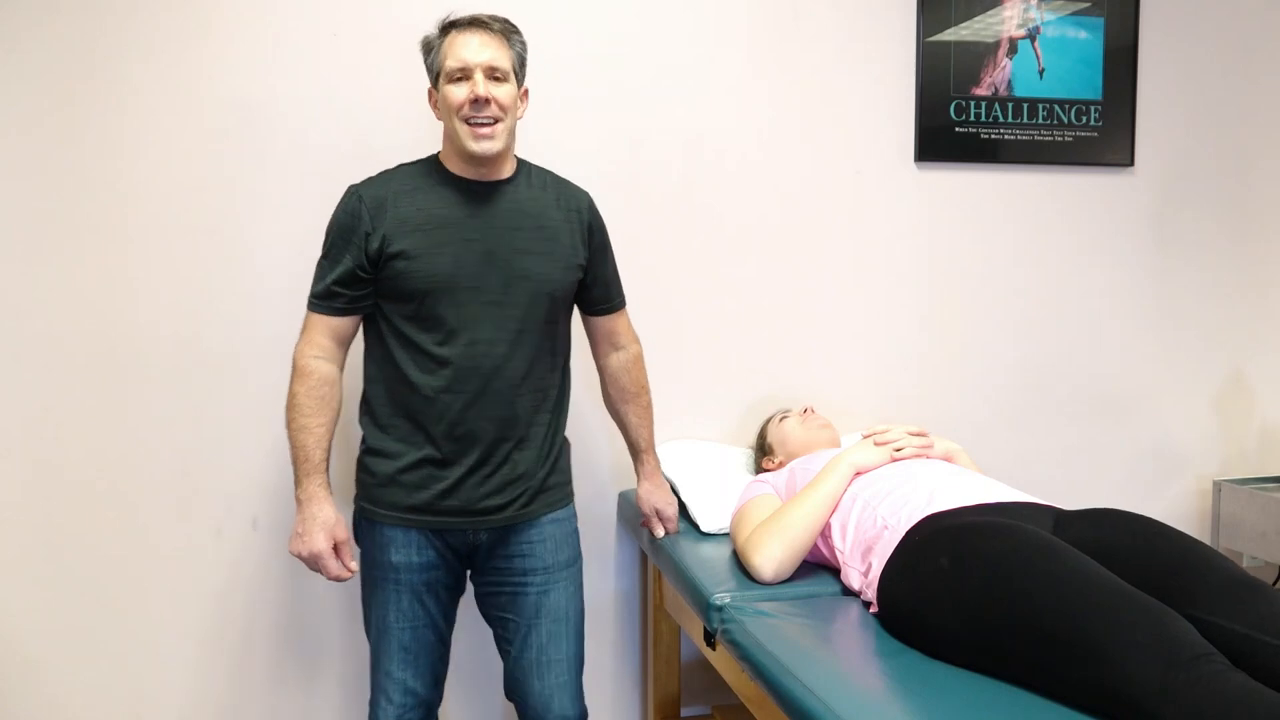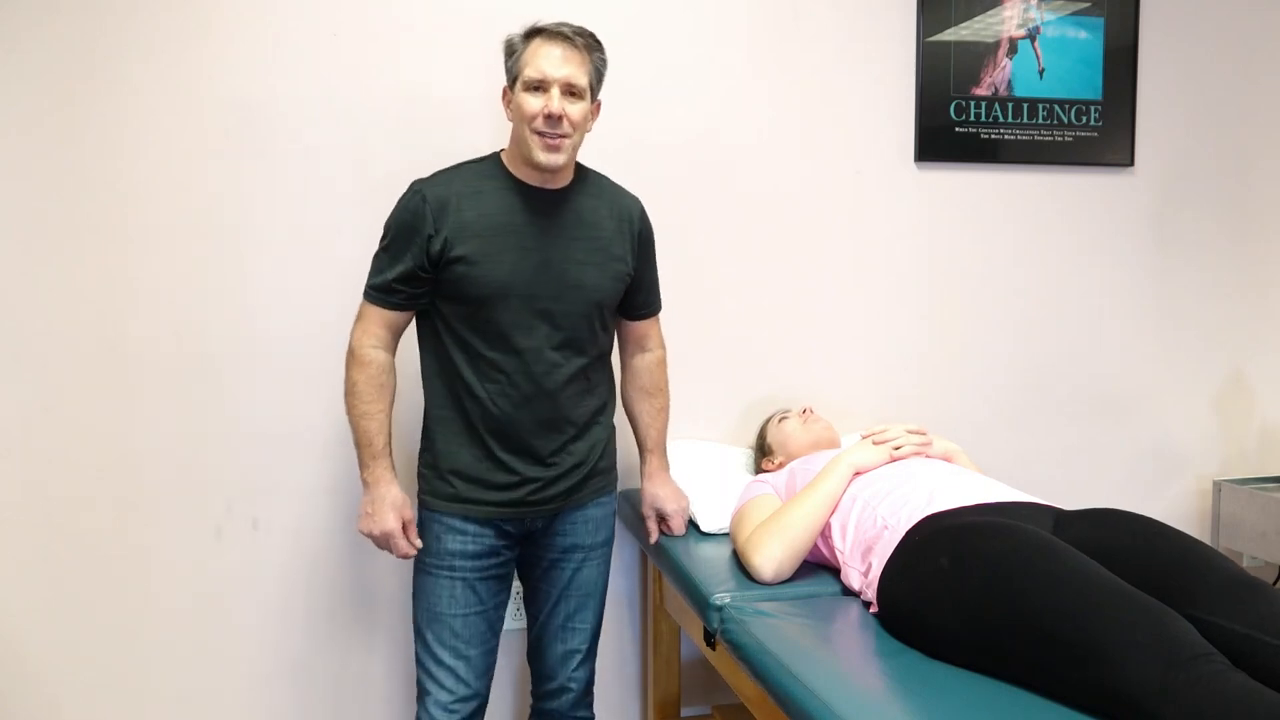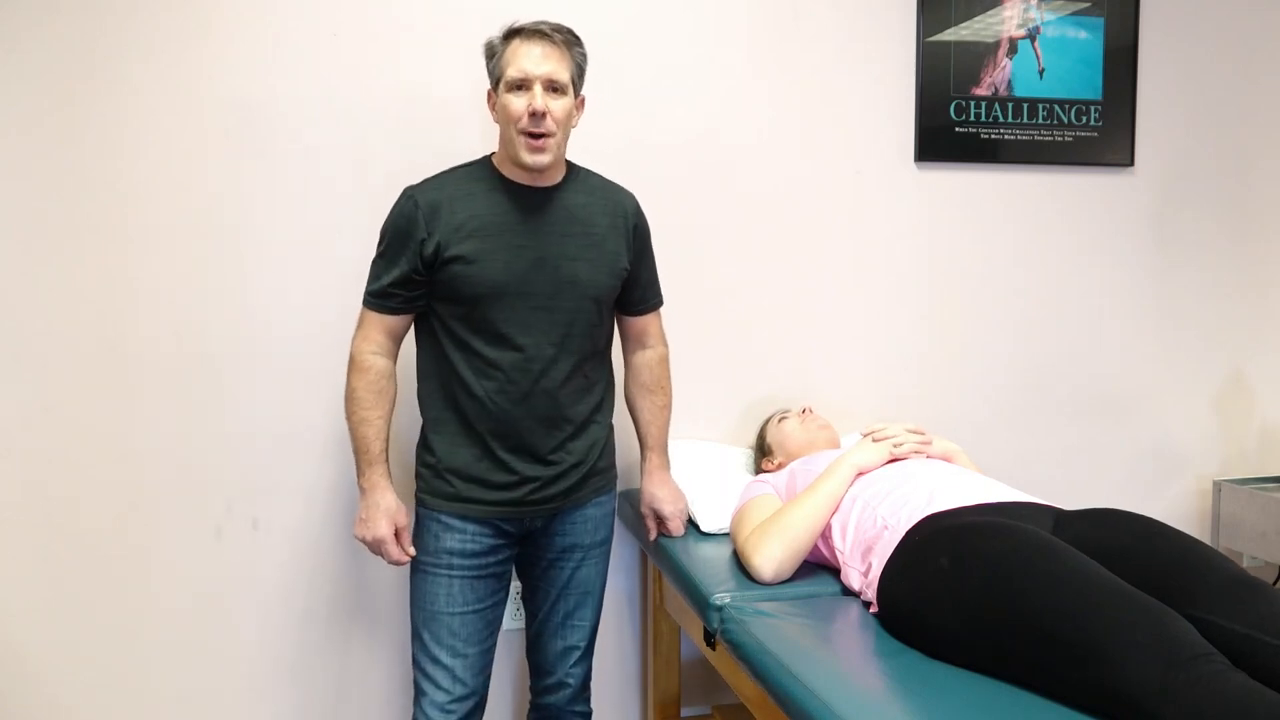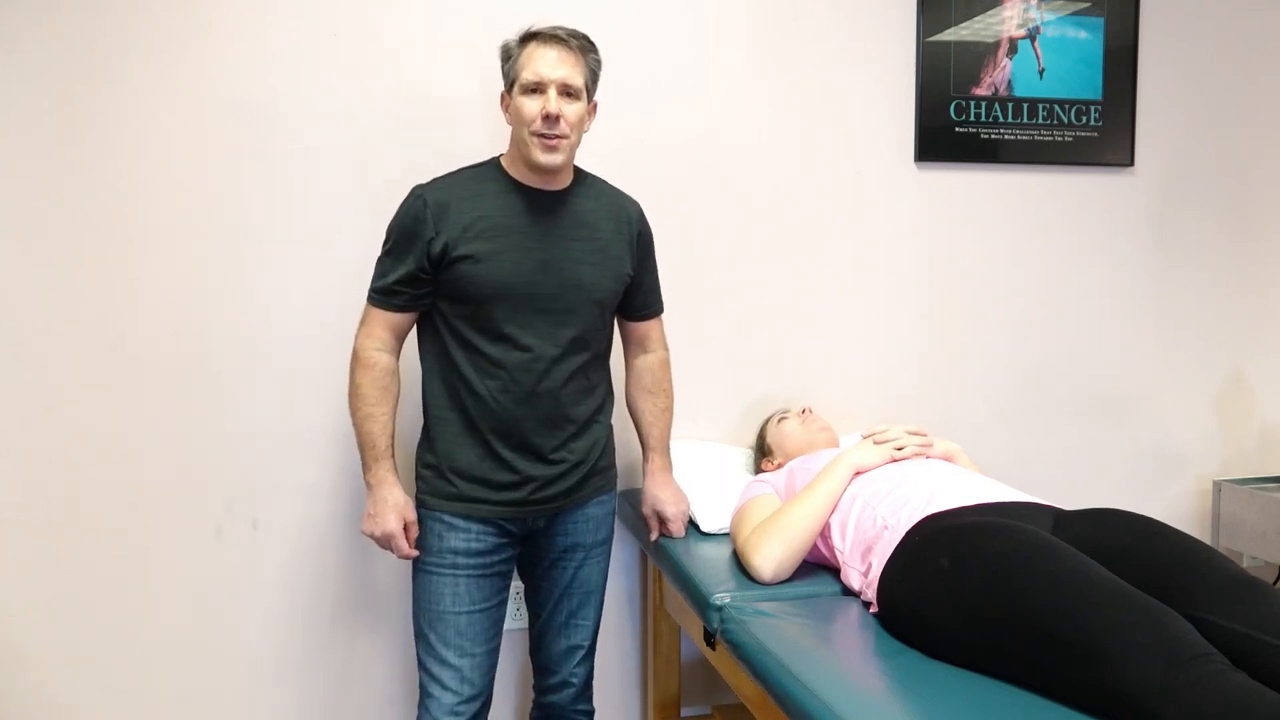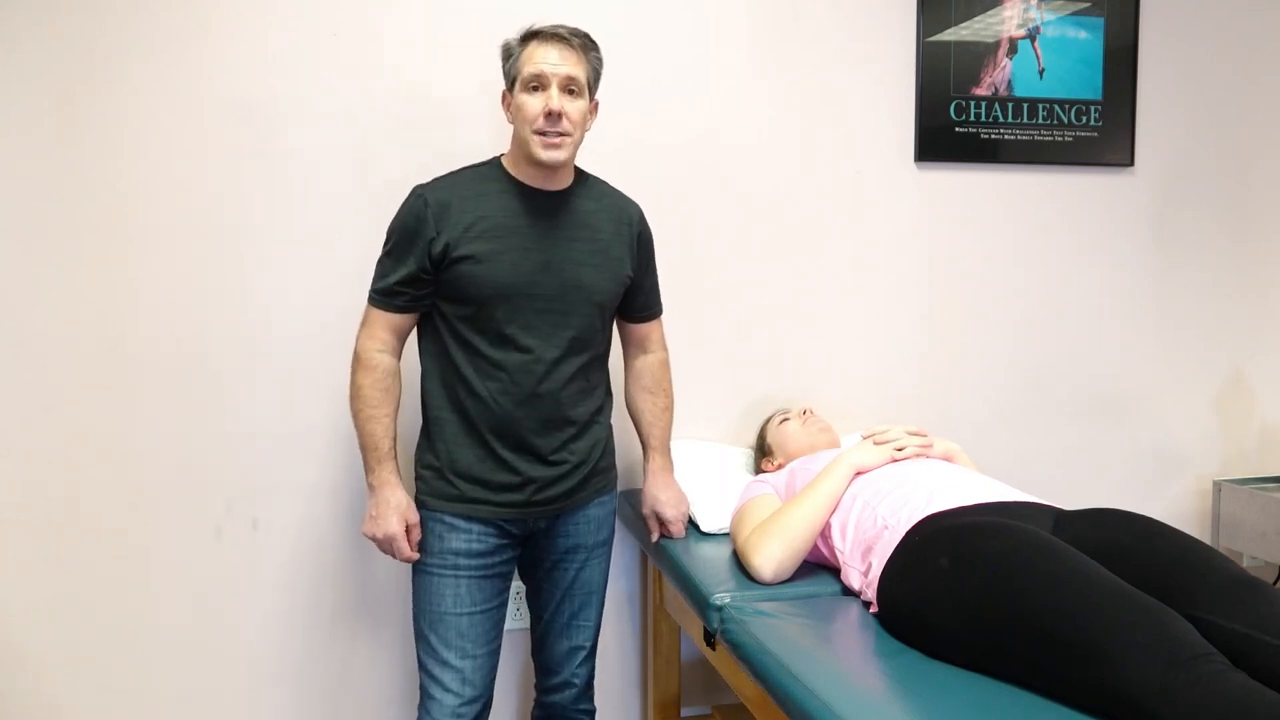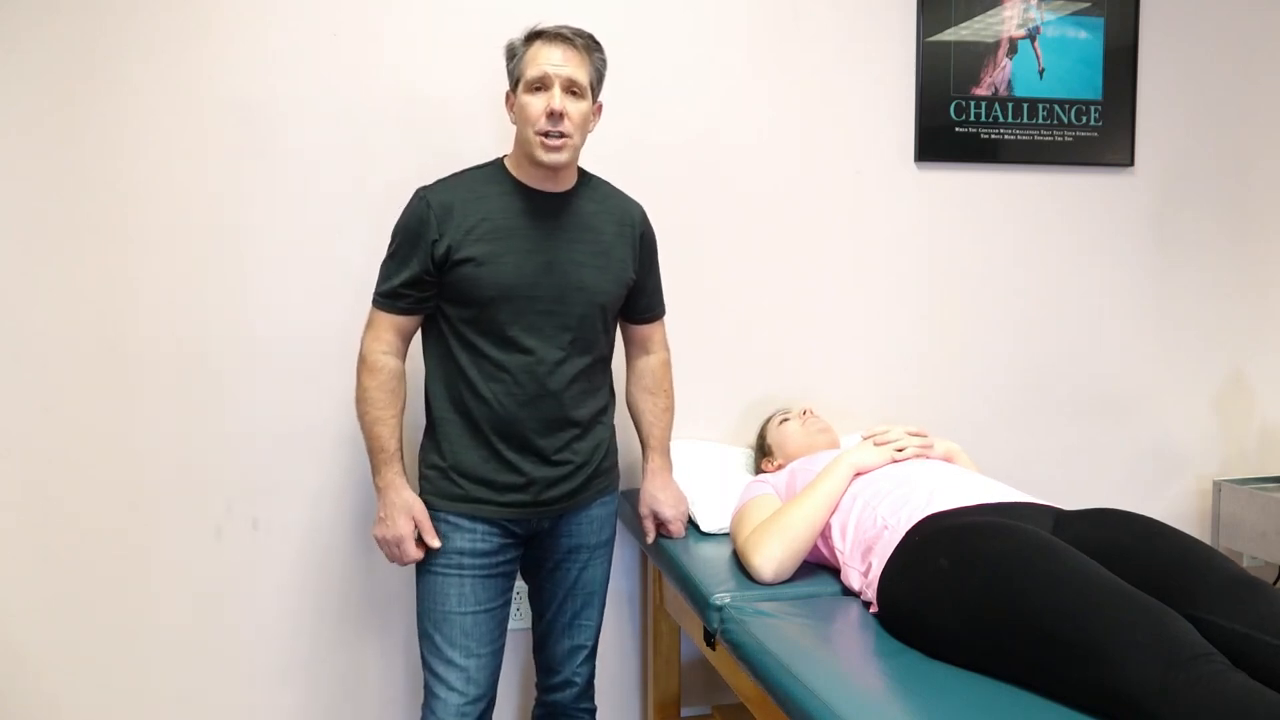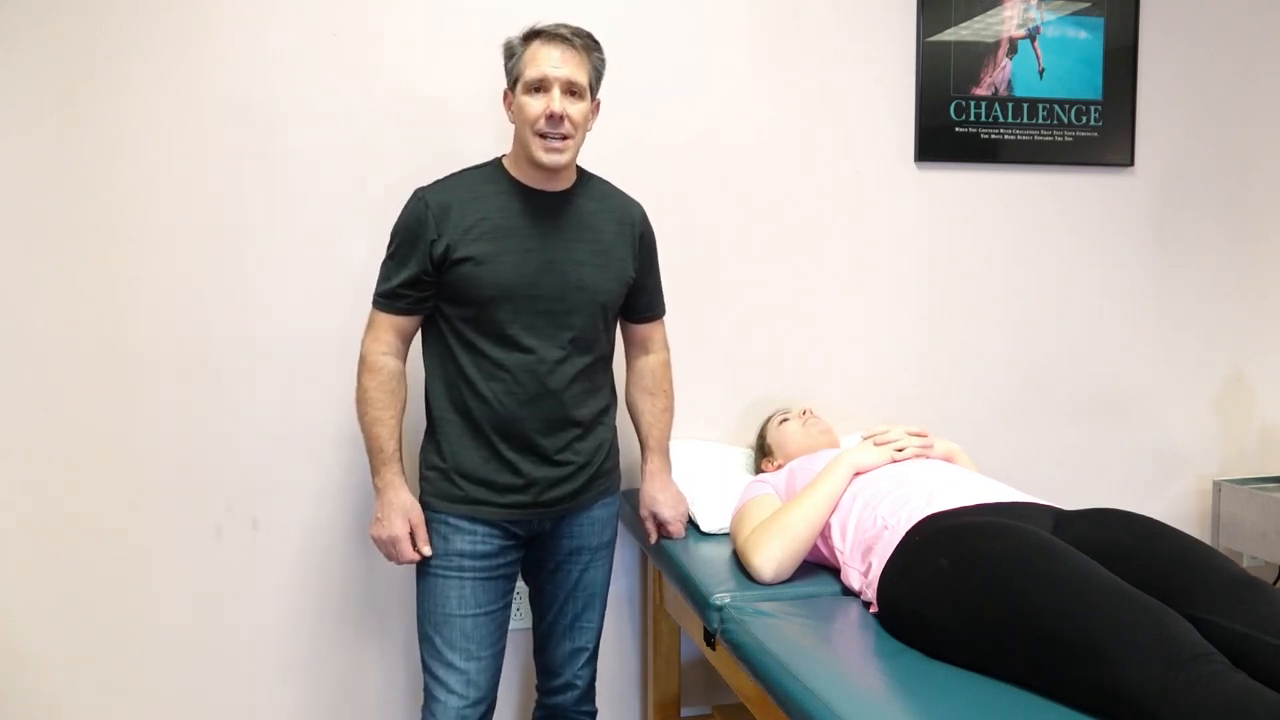
dt=0.7s
person 1, frame 1
left shoulder: (570, 209)
right shoulder: (374, 207)
left elbow: (615, 347)
right elbow: (321, 354)
left wrist: (646, 468)
right wrist: (312, 495)
left hip: (537, 512)
right hip: (405, 516)
person 1, frame 2
left shoulder: (623, 217)
right shoulder: (436, 204)
left elbow: (642, 350)
right elbow: (372, 345)
left wrist: (655, 469)
right wrist: (378, 479)
left hip: (582, 502)
right hip: (462, 505)
person 1, frame 3
left shoulder: (617, 212)
right shoulder: (429, 209)
left elbow: (645, 346)
right elbow: (374, 351)
left wrist: (656, 469)
right wrist: (374, 485)
left hip: (581, 502)
right hip: (460, 507)
person 1, frame 4
left shoulder: (622, 219)
right shoulder: (437, 208)
left elbow: (645, 350)
right elbow: (377, 347)
left wrist: (658, 470)
right wrist: (381, 480)
left hip: (582, 502)
right hip: (462, 507)
person 1, frame 5
left shoulder: (622, 219)
right shoulder: (438, 208)
left elbow: (645, 350)
right elbow: (378, 348)
left wrist: (658, 470)
right wrist: (383, 482)
left hip: (583, 503)
right hip: (462, 508)
person 1, frame 6
left shoulder: (625, 221)
right shoulder: (442, 210)
left elbow: (647, 351)
right elbow: (383, 350)
left wrist: (657, 470)
right wrist: (391, 486)
left hip: (585, 503)
right hip: (466, 508)
person 1, frame 7
left shoulder: (624, 220)
right shoulder: (440, 210)
left elbow: (647, 351)
right elbow: (384, 351)
left wrist: (656, 471)
right wrist: (389, 485)
left hip: (586, 505)
right hip: (467, 510)
person 2, frame 1
left shoulder: (885, 453)
right shoulder: (771, 484)
right elbow: (767, 561)
left wrist: (950, 451)
right wrist: (846, 462)
right knee: (1172, 664)
person 2, frame 2
left shoulder: (890, 451)
right shoulder: (772, 484)
right elbow: (767, 561)
left wrist: (947, 451)
right wrist: (848, 462)
right knee: (1174, 665)
person 2, frame 3
left shoulder: (890, 452)
right shoulder: (772, 485)
right elbow: (767, 561)
left wrist: (946, 450)
right wrist: (850, 462)
right knee: (1172, 664)
person 2, frame 4
left shoulder: (893, 452)
right shoulder: (772, 483)
right elbow: (767, 561)
left wrist: (948, 452)
right wrist: (848, 461)
right knee: (1177, 666)
person 2, frame 5
left shoulder: (890, 452)
right shoulder: (772, 484)
right elbow: (767, 560)
left wrist: (949, 451)
right wrist: (848, 462)
right knee: (1173, 665)
person 2, frame 6
left shoulder: (892, 453)
right shoulder: (772, 484)
right elbow: (767, 561)
left wrist: (949, 452)
right wrist: (848, 462)
right knee: (1175, 665)
person 2, frame 7
left shoulder: (888, 452)
right shoulder: (772, 484)
right elbow: (767, 561)
left wrist: (950, 452)
right wrist: (847, 463)
right knee: (1171, 664)
